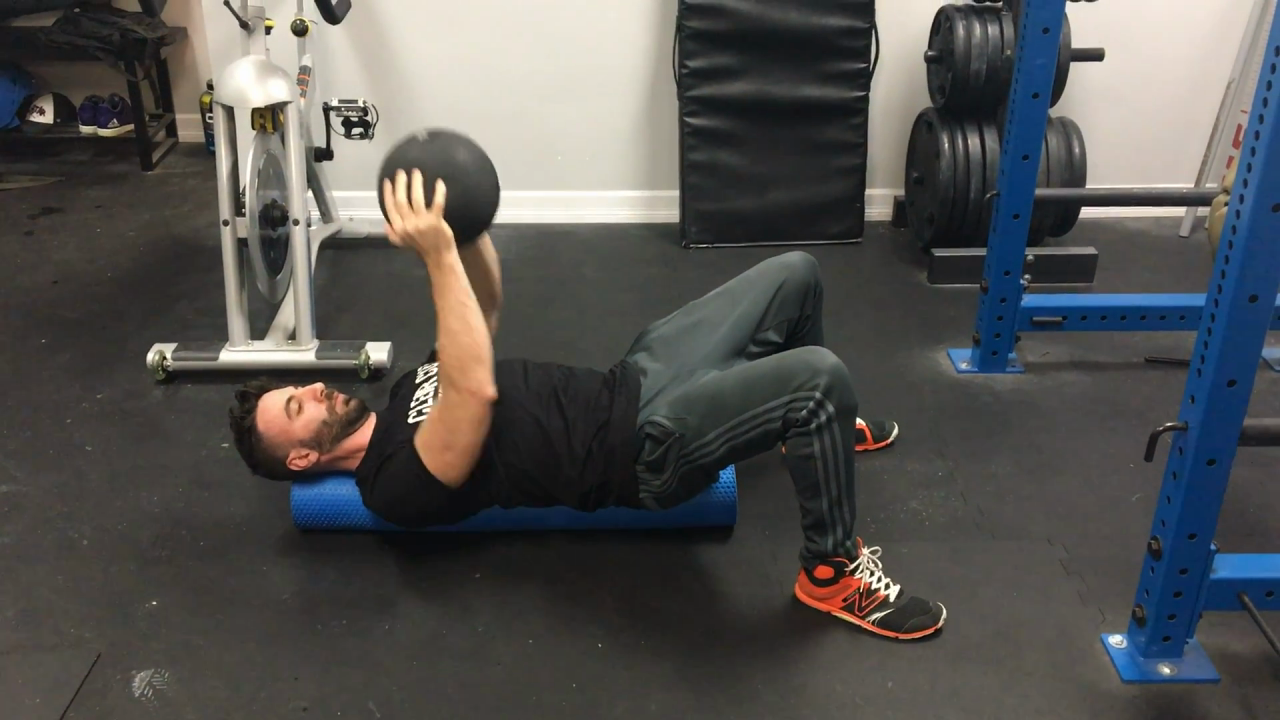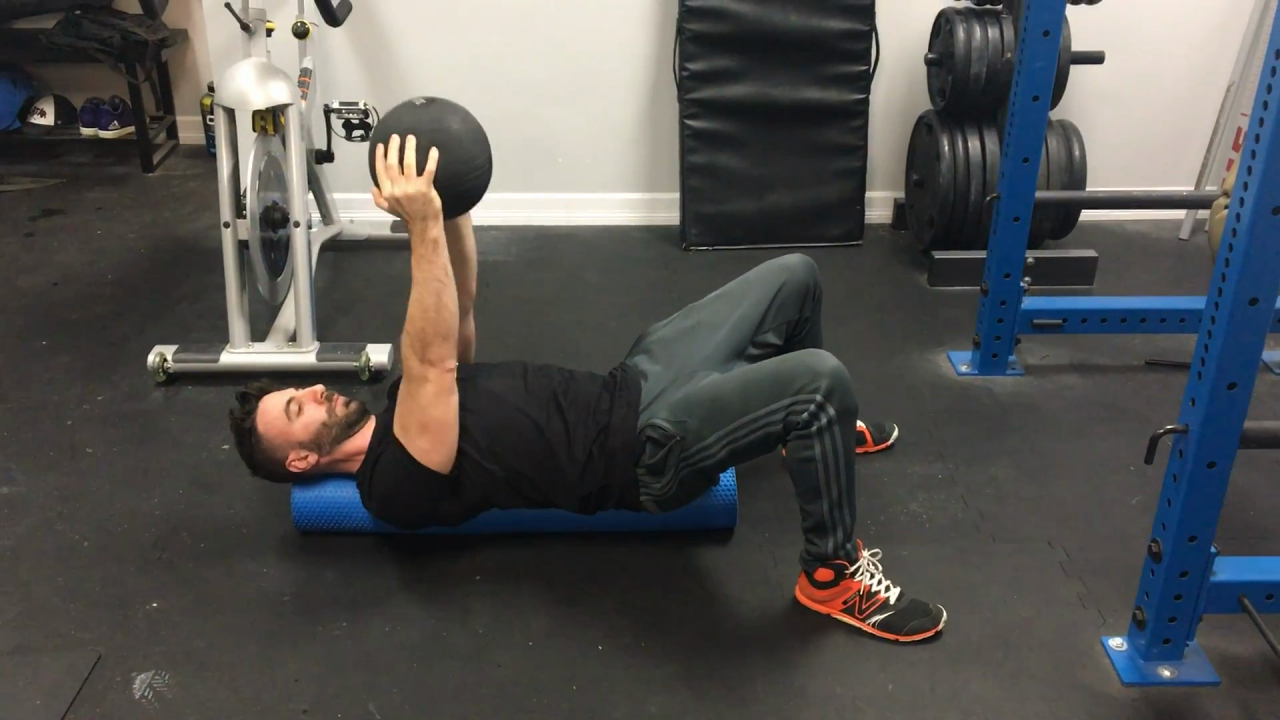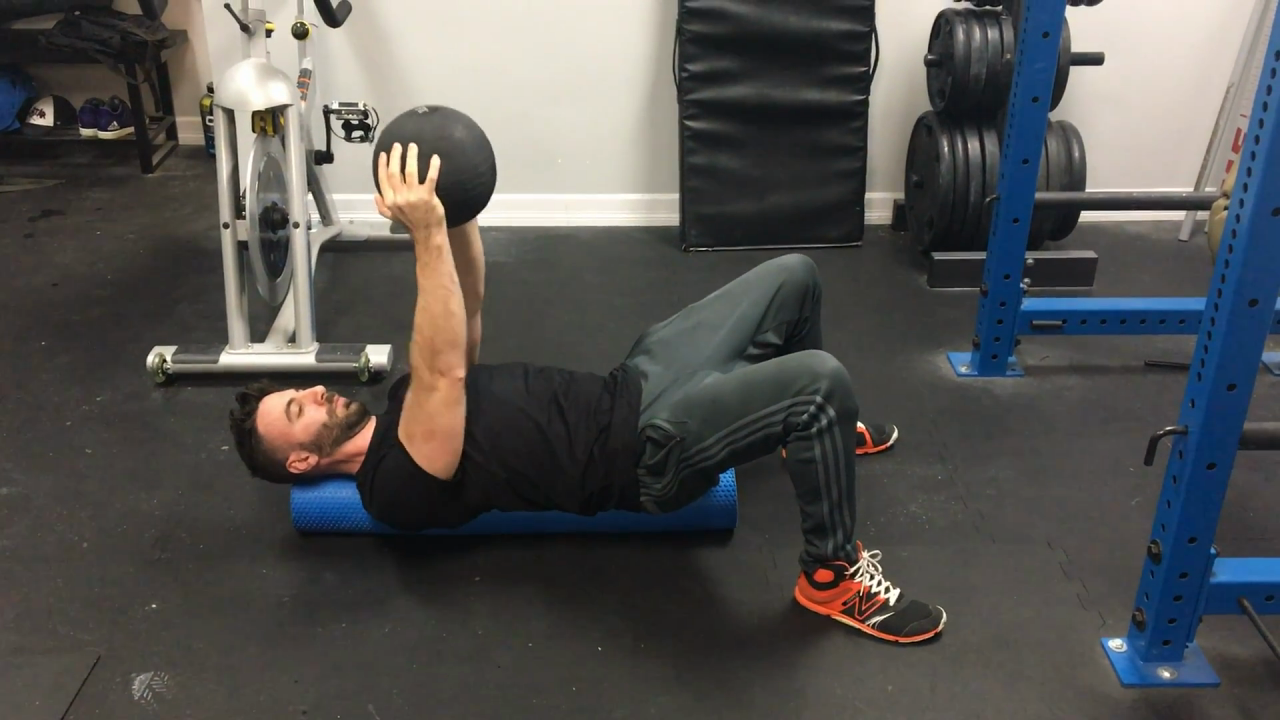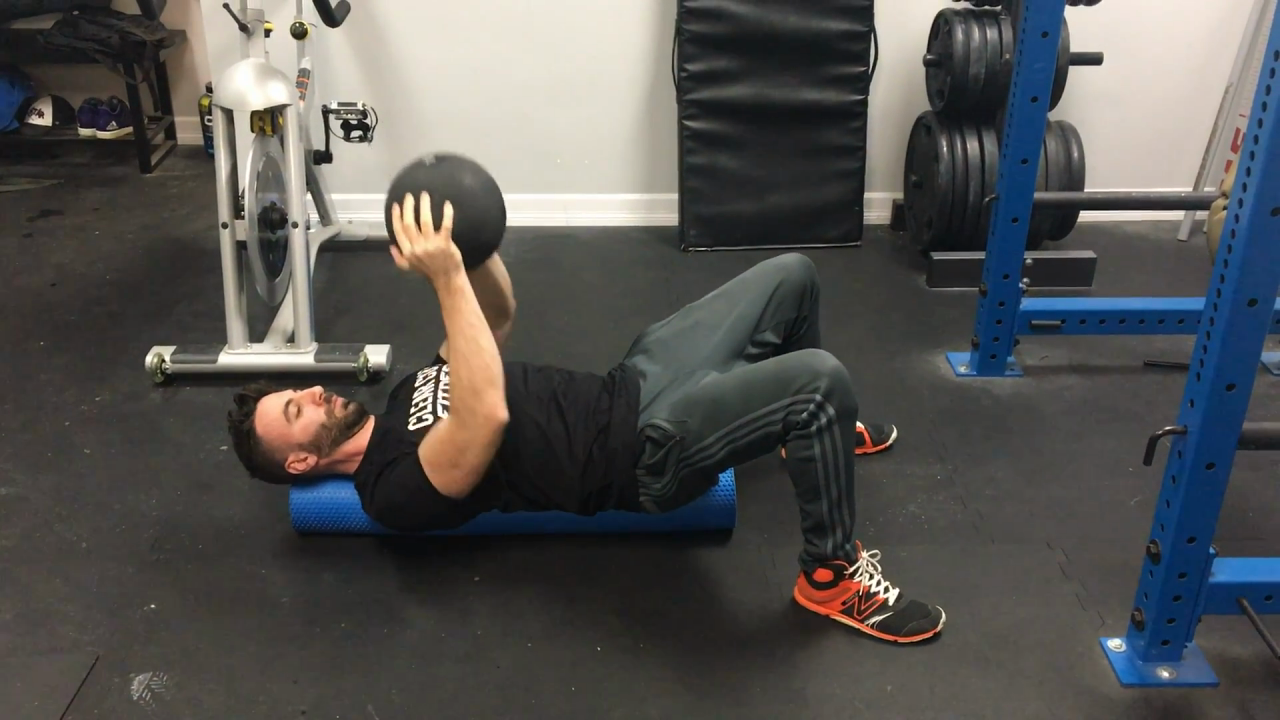
dt=0.2s
person 1, frame 1
left shoulder: (402, 407)
right shoulder: (399, 489)
left elbow: (483, 304)
right elbow: (478, 393)
left wrist: (465, 229)
right wrist: (438, 254)
left hip: (628, 386)
right hip: (643, 454)
left knee: (795, 273)
right knee: (820, 376)
left ankle: (816, 431)
right ankle: (832, 573)
person 1, frame 2
left shoulder: (401, 408)
right shoulder: (397, 487)
left elbow: (454, 311)
right elbow: (433, 361)
left wrist: (448, 209)
right wrist: (423, 223)
left hip: (629, 390)
right hip: (644, 453)
left knee: (794, 276)
right knee: (820, 377)
left ankle: (811, 429)
right ankle: (832, 573)
person 1, frame 3
left shoulder: (401, 402)
right shoulder: (398, 487)
left elbow: (466, 302)
right elbow: (451, 375)
left wrist: (454, 214)
right wrist: (427, 233)
left hip: (629, 389)
right hip: (645, 450)
left knee: (794, 276)
right knee: (820, 377)
left ankle: (812, 427)
right ankle: (832, 576)
person 1, frame 4
left shoulder: (404, 399)
right shoulder: (395, 490)
left elbow: (500, 313)
right elbow: (490, 416)
right wrist: (444, 274)
left hip: (627, 386)
right hip: (644, 450)
left knee: (792, 274)
right knee: (820, 374)
left ankle: (814, 430)
right ankle: (832, 576)
